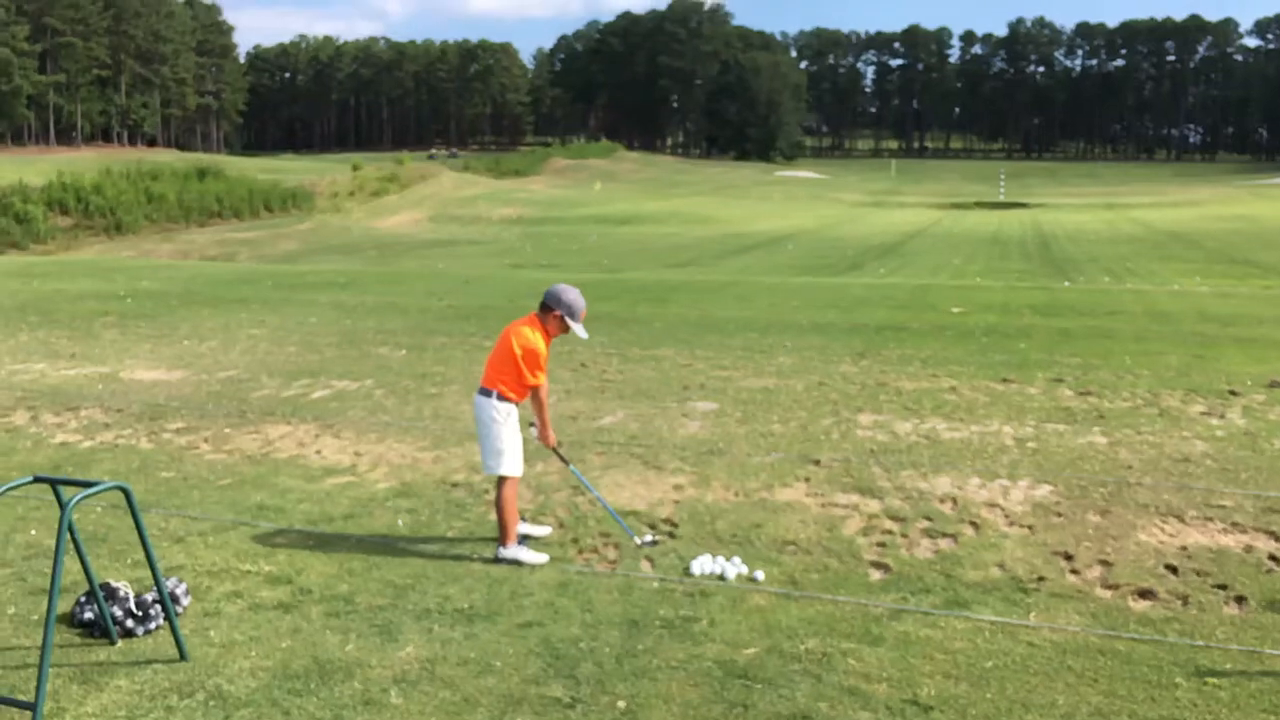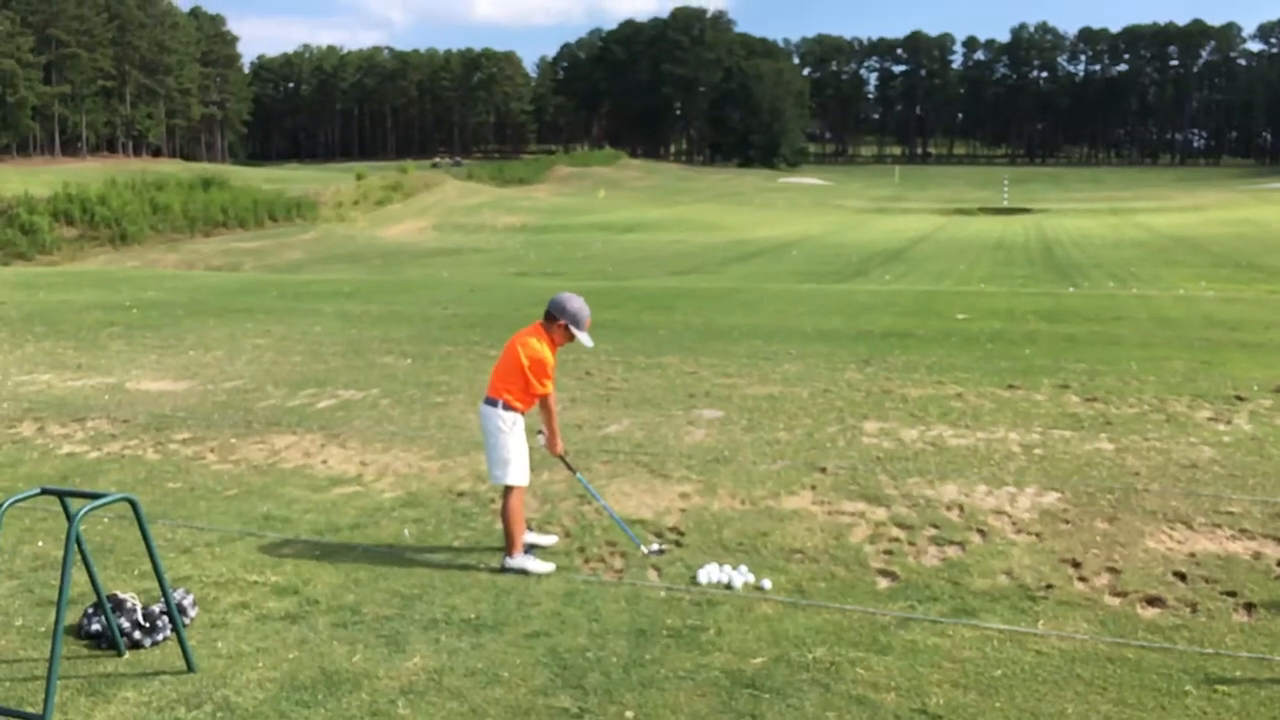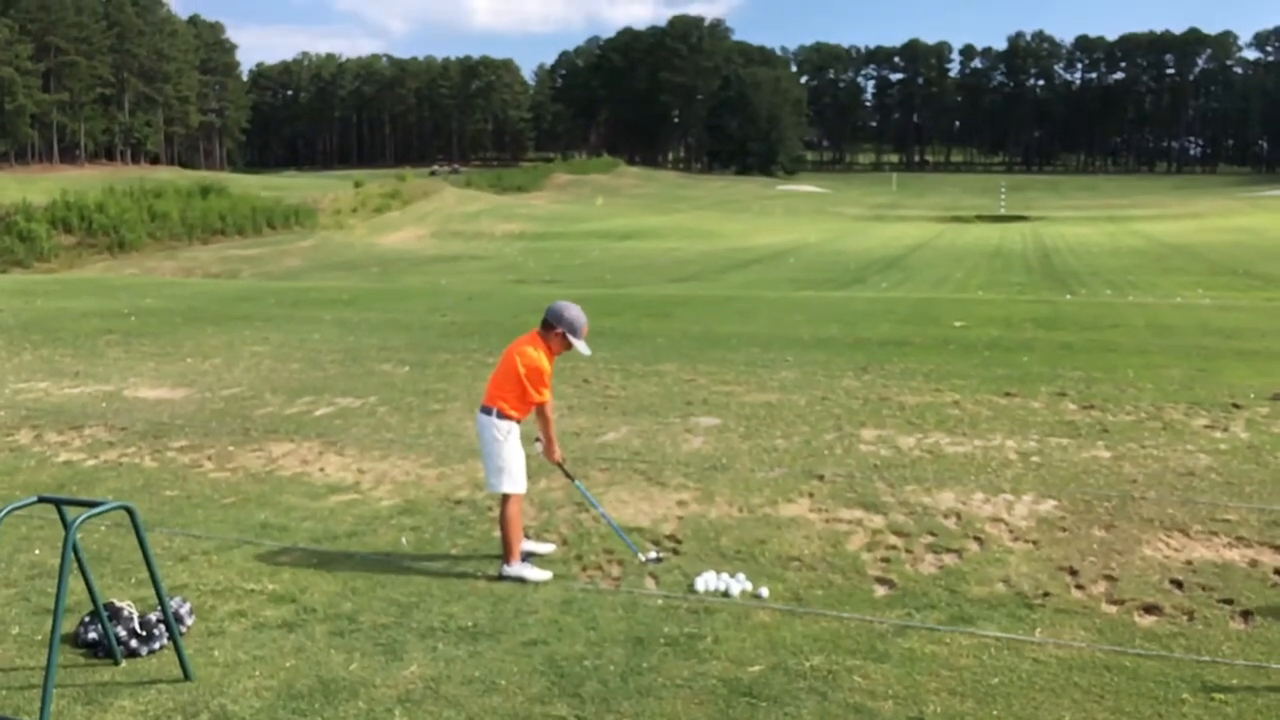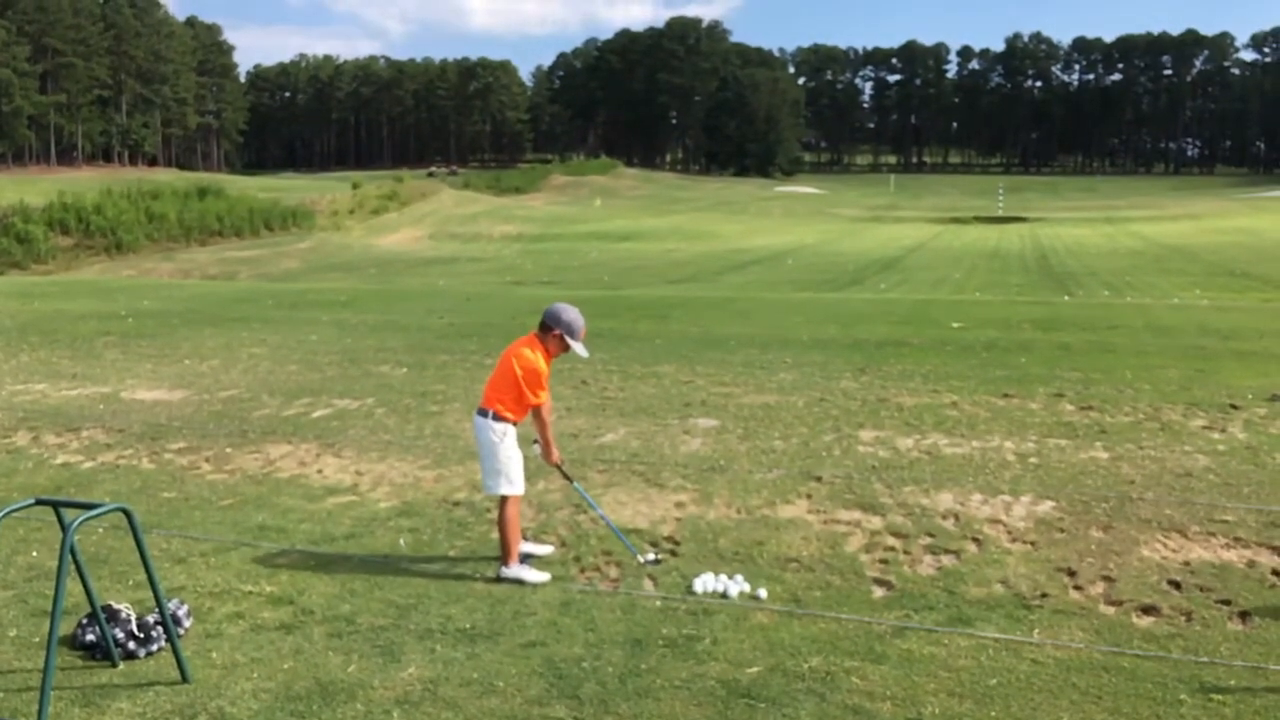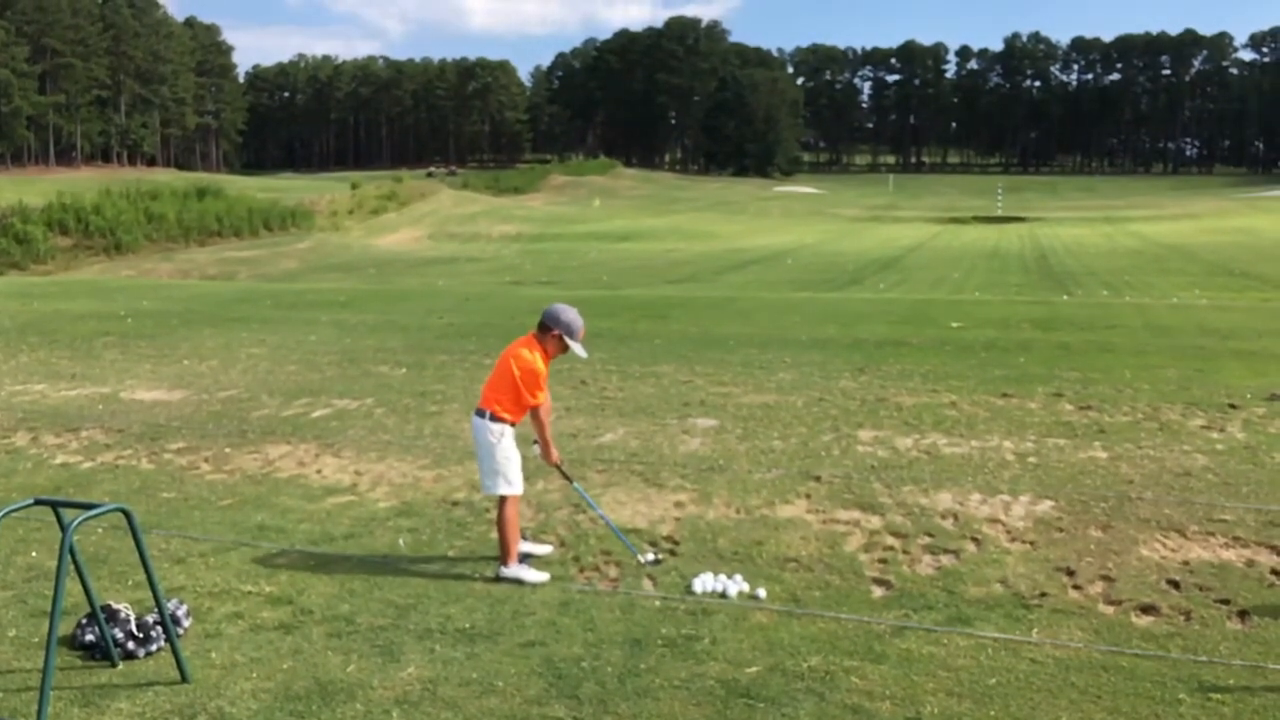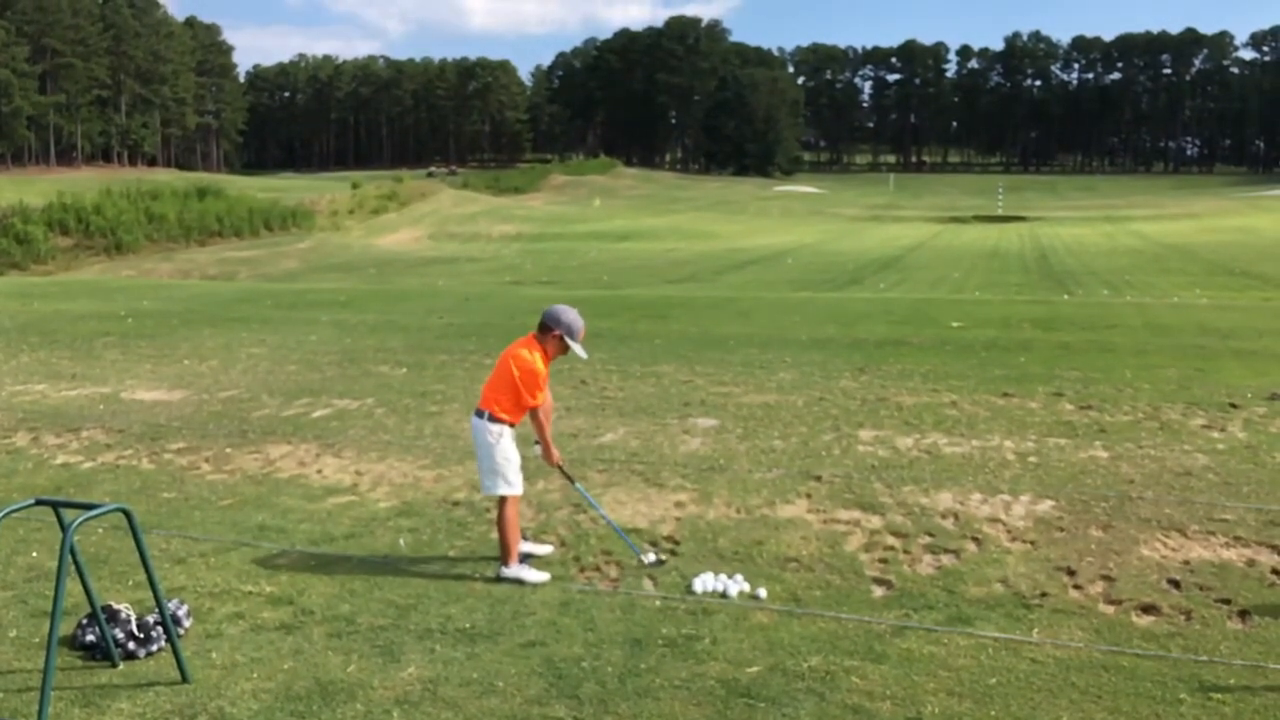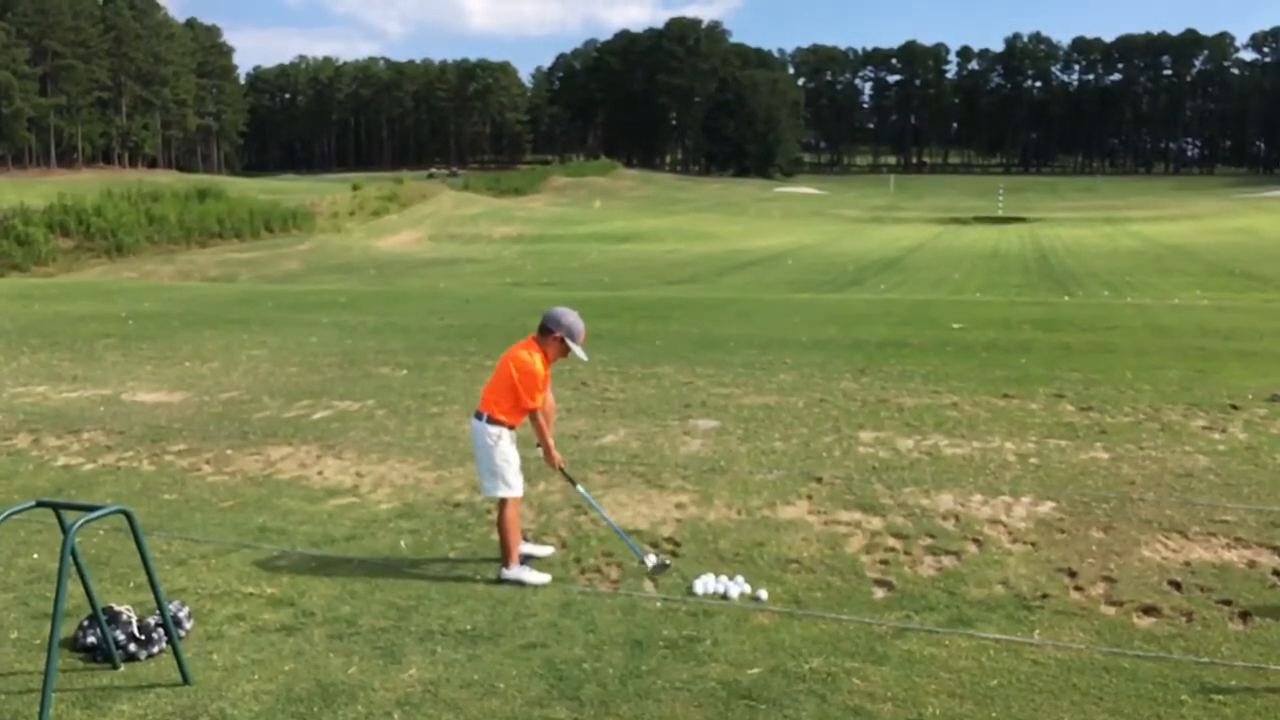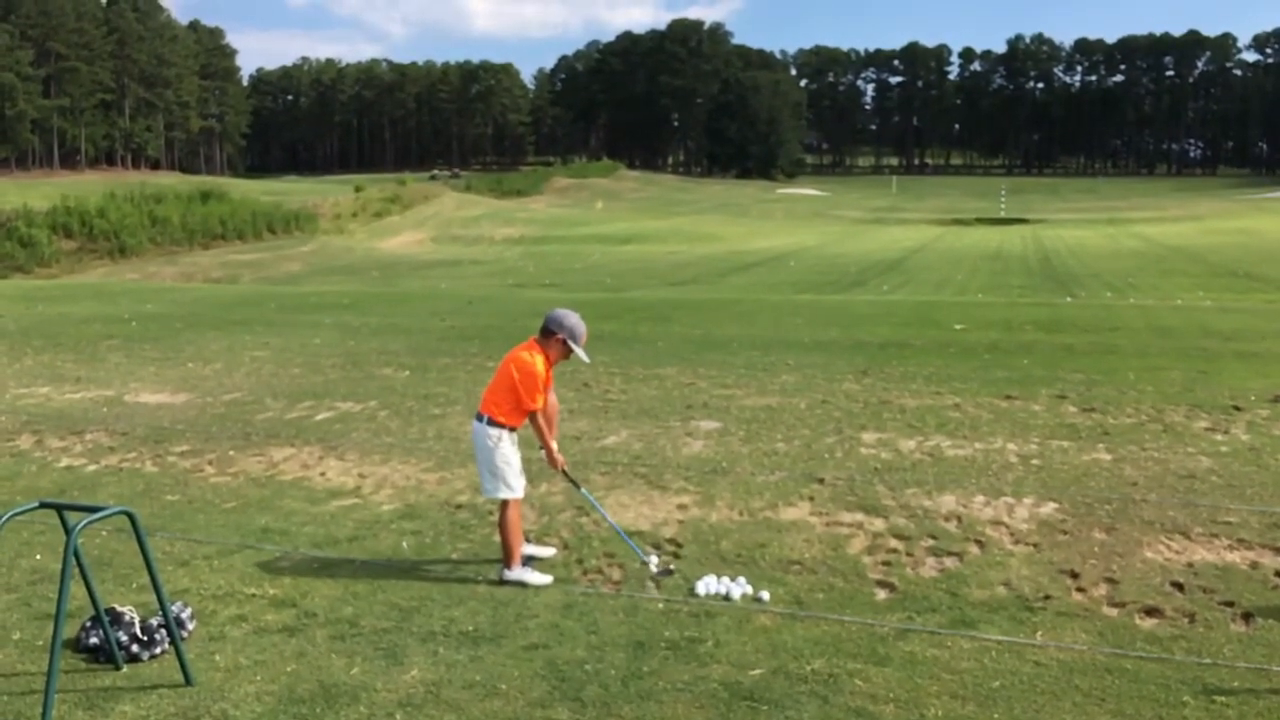
dt=0.4s
person 1, frame 1
left shoulder: (530, 327)
right shoulder: (532, 340)
left elbow: (538, 383)
right elbow: (537, 391)
left wrist: (542, 424)
right wrist: (546, 428)
left hip: (499, 402)
right hip: (498, 405)
left knee: (511, 470)
right knee: (508, 474)
left ankle: (513, 523)
right ankle: (508, 545)
person 1, frame 2
left shoulder: (535, 336)
right shoulder: (538, 350)
left elbow: (543, 394)
right elbow: (546, 400)
left wrist: (549, 432)
right wrist: (554, 437)
left hip: (504, 411)
right hip: (504, 414)
left knee: (518, 479)
right knee: (515, 484)
left ankle: (520, 533)
right ankle: (515, 555)
person 1, frame 3
left shoulder: (534, 345)
right shoulder: (535, 358)
left elbow: (543, 401)
right elbow: (543, 409)
left wrist: (547, 440)
right wrist: (551, 445)
left hip: (501, 419)
right hip: (500, 422)
left knee: (516, 487)
right knee: (512, 492)
left ankle: (518, 541)
right ankle: (512, 563)
person 1, frame 4
left shoulder: (533, 347)
right shoulder: (532, 360)
left elbow: (544, 400)
right elbow: (540, 411)
left wrist: (546, 442)
right wrist: (549, 447)
left hip: (499, 422)
right hip: (496, 425)
left knee: (514, 489)
right knee: (510, 493)
left ankle: (516, 543)
right ankle: (510, 564)
person 1, frame 5
left shoulder: (533, 348)
right shoulder: (530, 360)
left elbow: (544, 399)
right elbow: (537, 411)
left wrist: (546, 442)
right wrist: (548, 447)
left hip: (498, 422)
right hip: (495, 425)
left knee: (513, 488)
right knee: (509, 493)
left ankle: (515, 542)
right ankle: (510, 564)
person 1, frame 6
left shoulder: (534, 349)
right shoulder: (530, 360)
left elbow: (545, 398)
right elbow: (536, 411)
left wrist: (546, 442)
right wrist: (548, 448)
left hip: (498, 423)
right hip: (494, 426)
left knee: (513, 488)
right knee: (509, 493)
left ankle: (516, 542)
right ankle: (510, 564)
person 1, frame 7
left shoulder: (537, 352)
right shoulder: (529, 362)
left elbow: (547, 398)
right elbow: (535, 414)
left wrist: (549, 442)
right wrist: (549, 450)
left hip: (500, 425)
right hip: (493, 428)
left knee: (514, 489)
right knee: (509, 495)
left ankle: (516, 543)
right ankle: (511, 566)
person 1, frame 8
left shoulder: (540, 354)
right shoulder: (531, 364)
left elbow: (550, 399)
right elbow: (535, 417)
left wrist: (553, 444)
right wrist: (550, 451)
left hip: (502, 428)
right hip: (494, 430)
left knee: (516, 490)
right knee: (510, 497)
left ankle: (519, 545)
right ankle: (513, 568)
